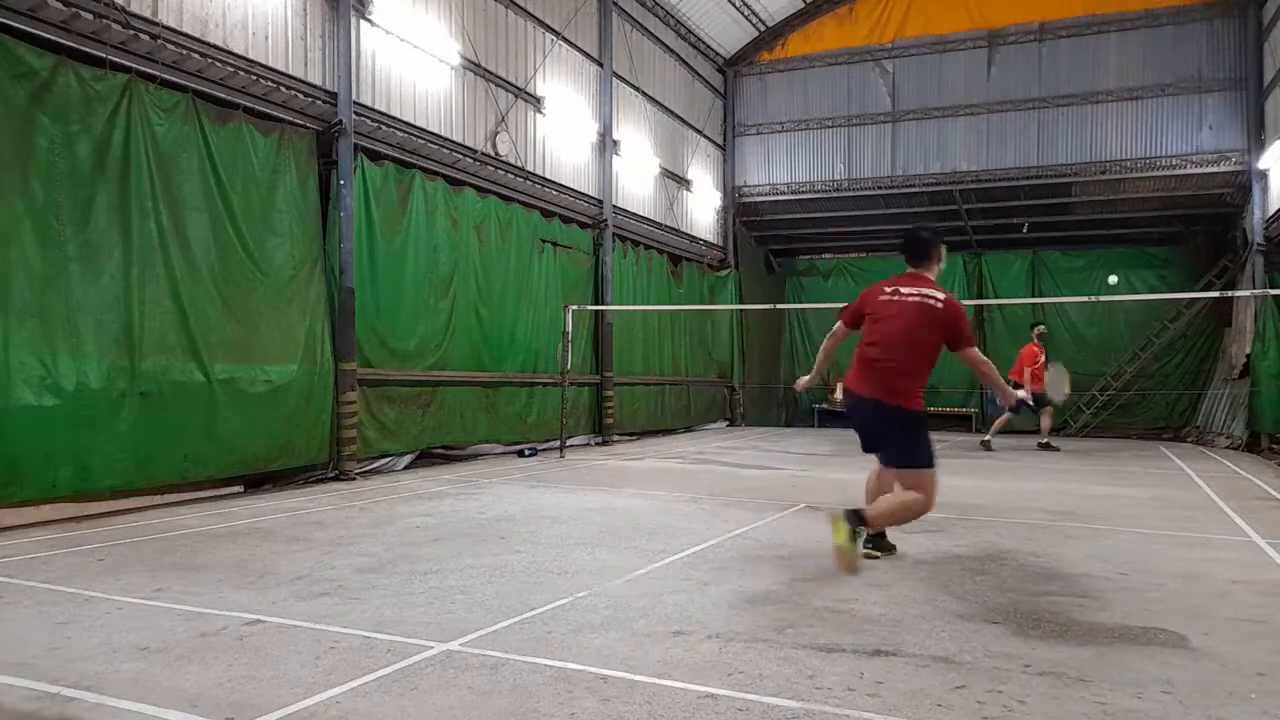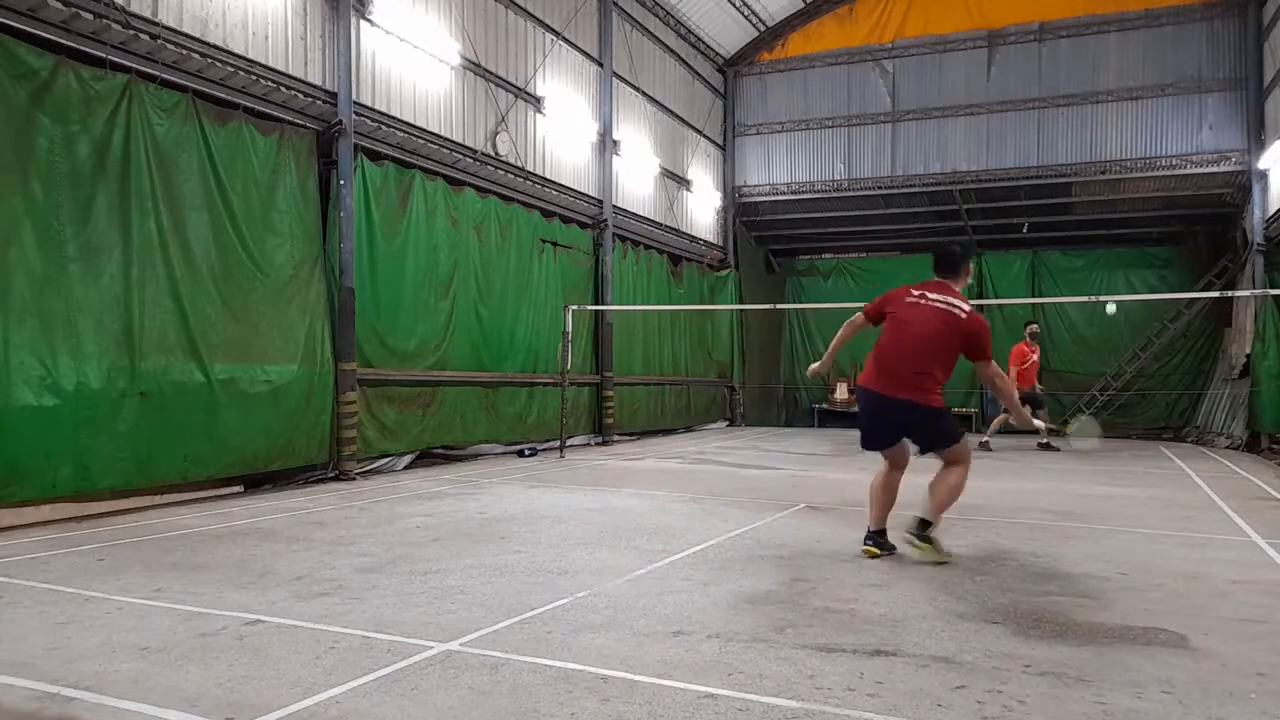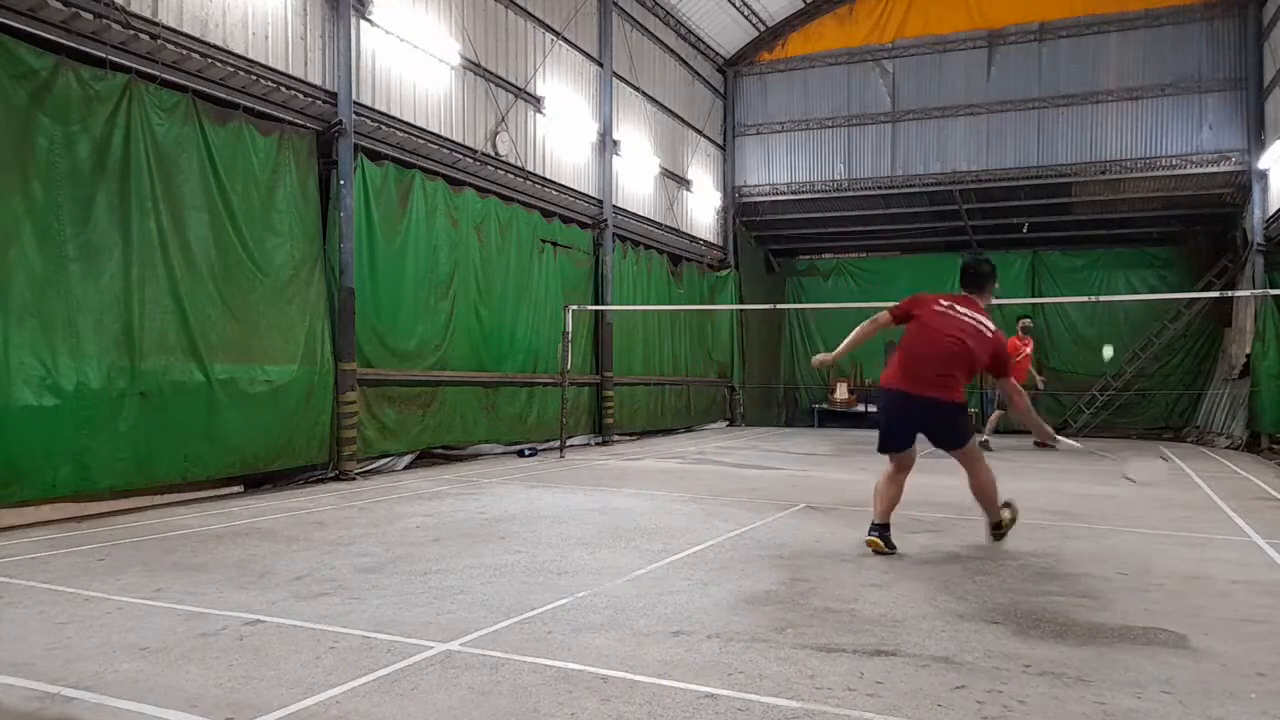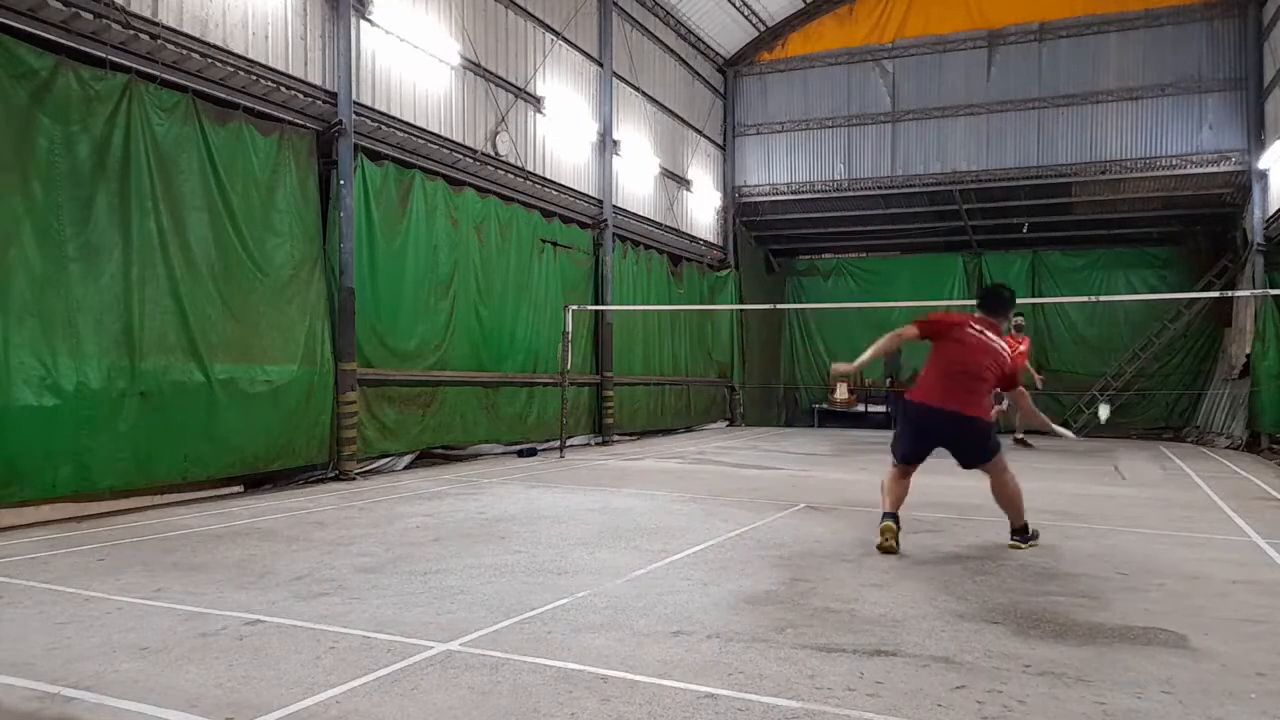
dt=0.1s
person 1, frame 1
left shoulder: (876, 293)
right shoulder: (947, 306)
left elbow: (836, 335)
right elbow: (976, 362)
left wrist: (813, 376)
right wrist: (1006, 392)
left hip: (857, 395)
right hip: (899, 404)
left knee: (888, 463)
right knee: (920, 497)
left ankle: (875, 536)
right ankle: (855, 522)
person 1, frame 2
left shoulder: (901, 296)
right shoulder: (969, 317)
left elbow: (852, 326)
right elbow: (993, 376)
left wrist: (824, 363)
right wrist: (1020, 413)
left hip: (872, 393)
right hip: (921, 402)
left knee: (895, 462)
right knee: (959, 460)
left ankle: (874, 536)
right ankle: (924, 527)
person 1, frame 3
left shoulder: (926, 302)
right shoulder: (992, 336)
left elbow: (875, 323)
right elbow: (1013, 391)
left wrist: (835, 356)
right wrist: (1038, 427)
left hip: (894, 394)
right hip: (942, 404)
left knee: (900, 466)
right knee: (974, 462)
left ankle: (879, 529)
right ankle: (997, 523)
person 1, frame 4
left shoulder: (950, 321)
right shoulder: (1006, 353)
left elbow: (899, 336)
right elbow: (1019, 397)
left wrist: (857, 366)
right wrist: (1041, 420)
left hip: (921, 409)
right hip: (970, 420)
left knee: (899, 471)
right knee: (998, 471)
left ankle: (889, 518)
right ankle: (1020, 531)
